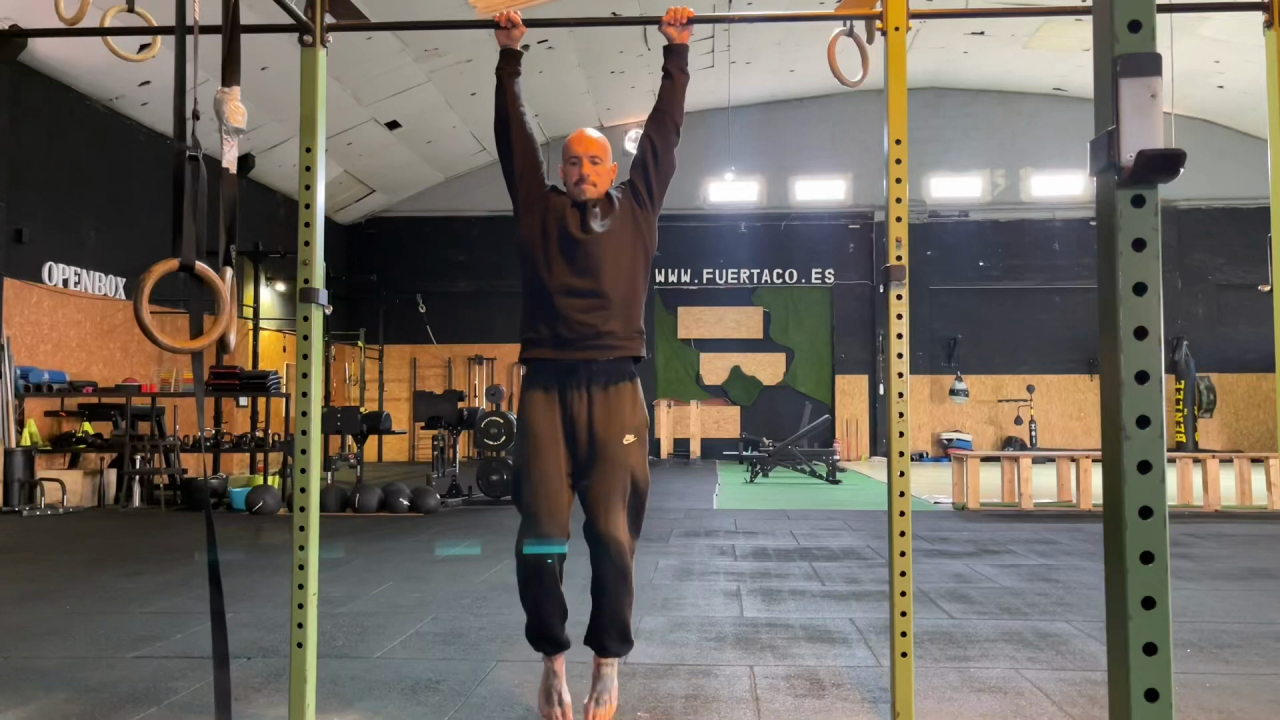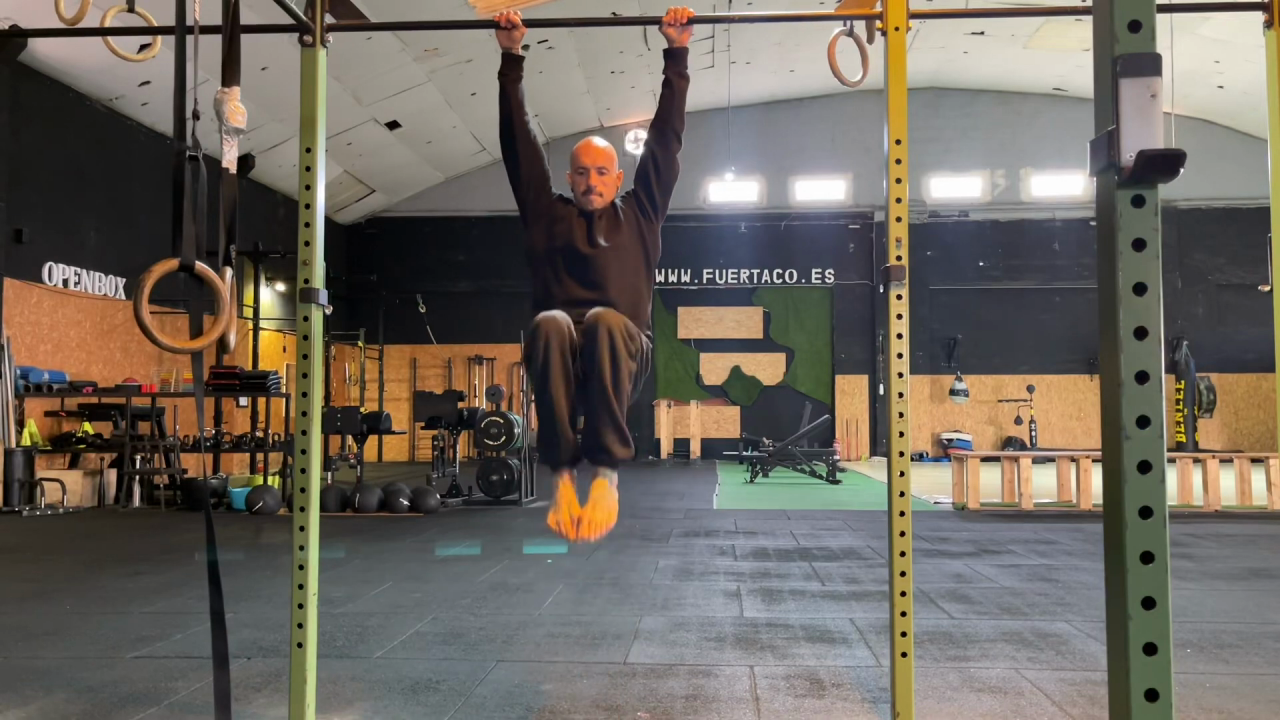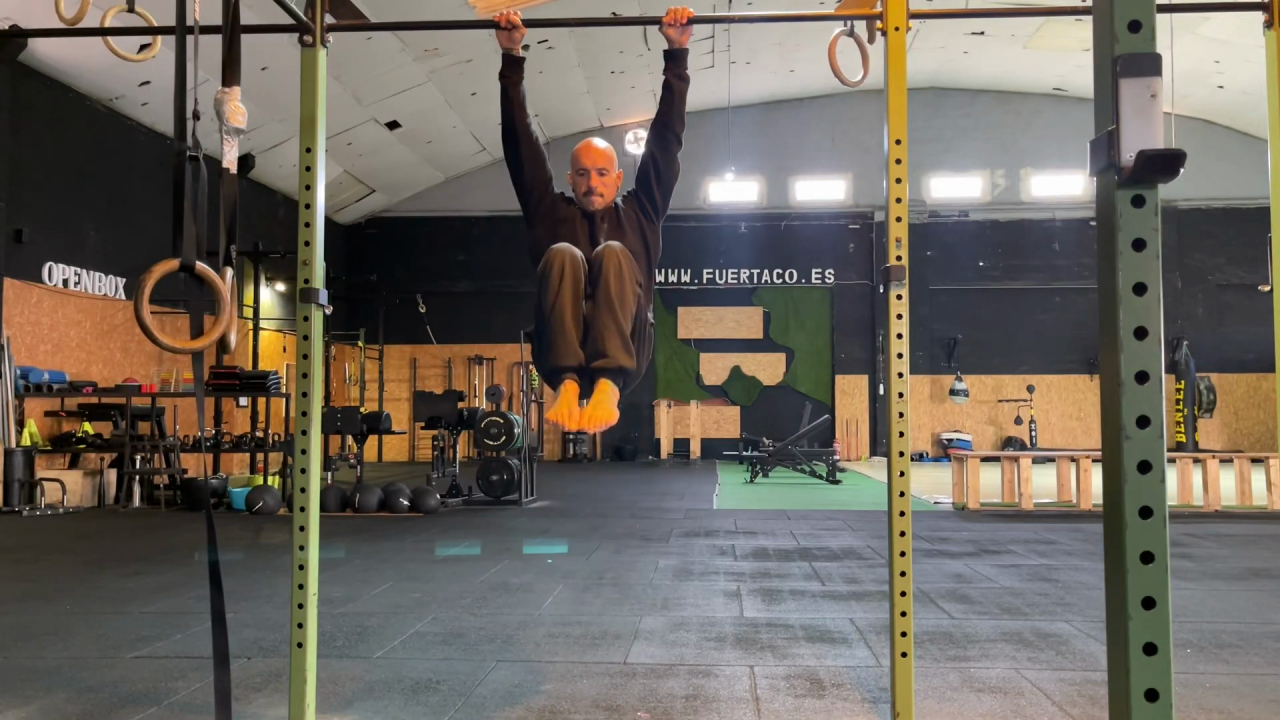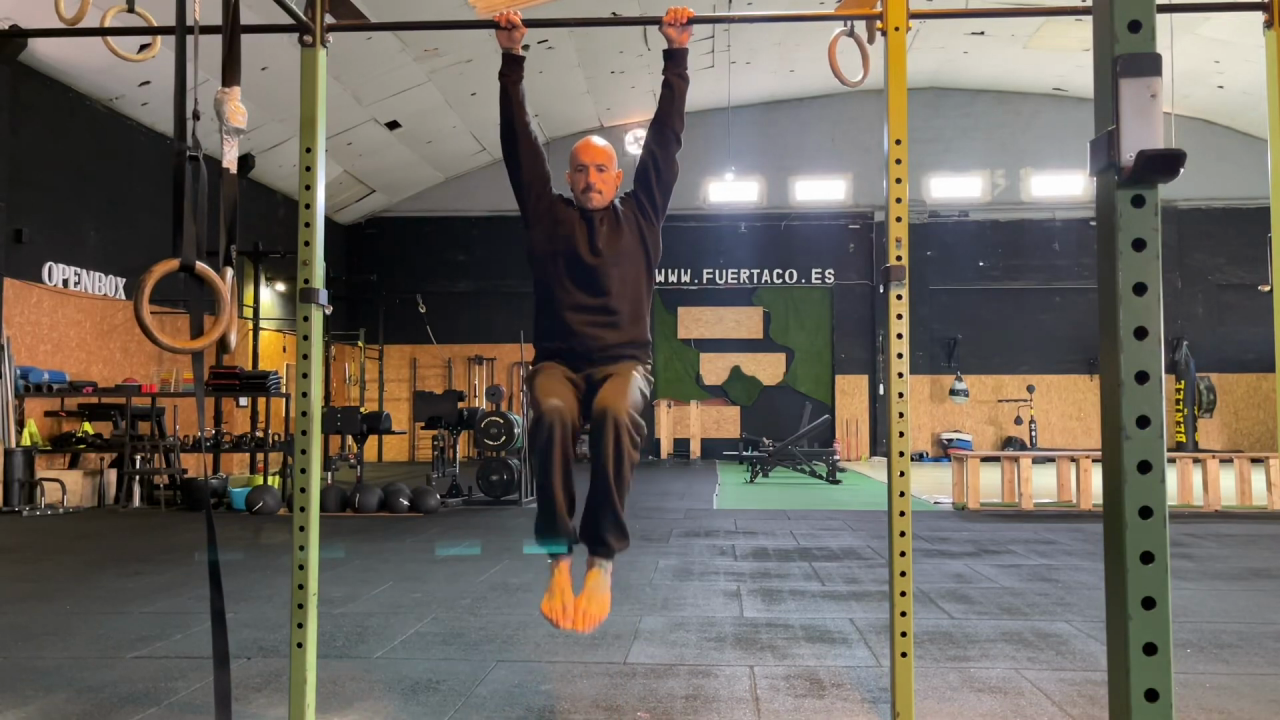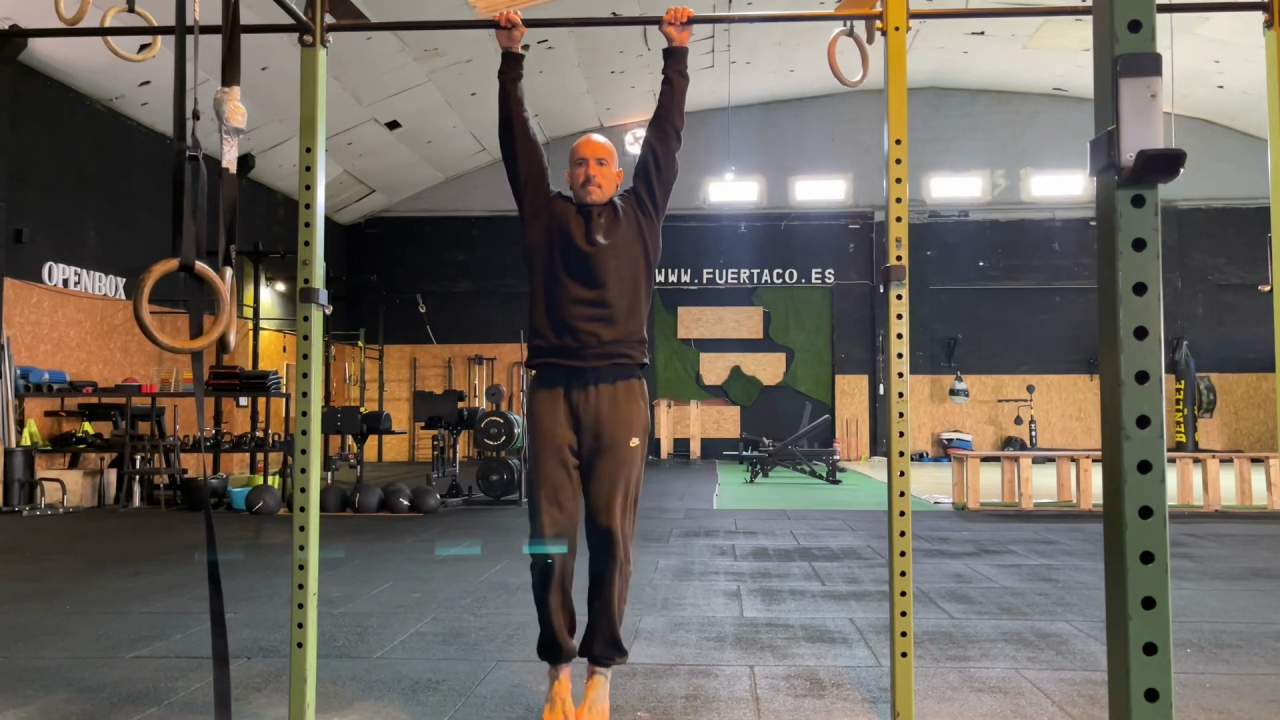
dt=0.4s
person 1, frame 1
left shoulder: (635, 208)
right shoulder: (539, 208)
left elbow: (663, 133)
right elbow: (512, 136)
left hip: (614, 387)
right hip: (547, 386)
left knee: (612, 535)
right knee: (541, 533)
right ankle: (552, 659)
person 1, frame 2
left shoulder: (639, 215)
right shoulder: (547, 214)
left elbow: (665, 138)
right elbow: (517, 140)
left wrist: (677, 55)
right wrist: (510, 57)
left hip: (618, 340)
right hip: (560, 338)
left knee: (605, 323)
right knee: (550, 327)
left ankle: (605, 472)
right ankle: (563, 475)
person 1, frame 3
left shoulder: (640, 214)
right shoulder: (549, 214)
left elbow: (666, 140)
right elbow: (519, 141)
left wrist: (676, 54)
right wrist: (511, 57)
left hip: (626, 349)
right hip: (563, 351)
left knee: (612, 255)
right knee: (562, 256)
left ankle: (607, 381)
right ankle: (568, 382)
person 1, frame 4
left shoulder: (638, 213)
right shoulder: (548, 214)
left elbow: (664, 140)
right elbow: (519, 144)
left wrist: (676, 53)
right wrist: (511, 58)
left hip: (623, 365)
right hip: (559, 363)
left knee: (614, 414)
right knee: (551, 415)
left ankle: (601, 560)
right ankle: (559, 558)
person 1, frame 5
left shoulder: (639, 213)
right shoulder: (546, 213)
left elbow: (664, 137)
right elbow: (517, 140)
left hip: (620, 388)
right hip: (555, 387)
left knee: (612, 530)
right knee: (551, 530)
